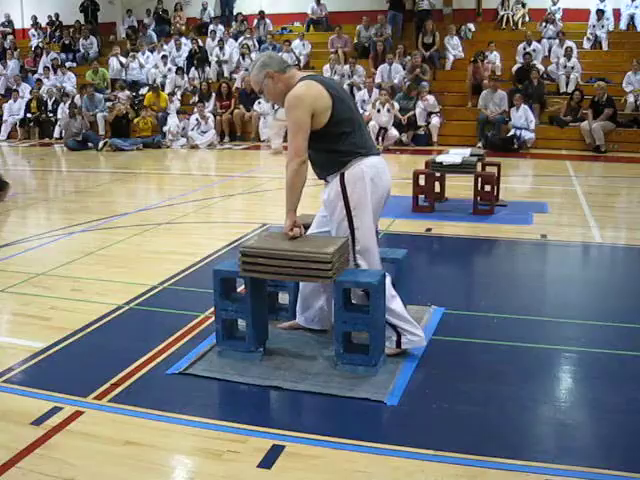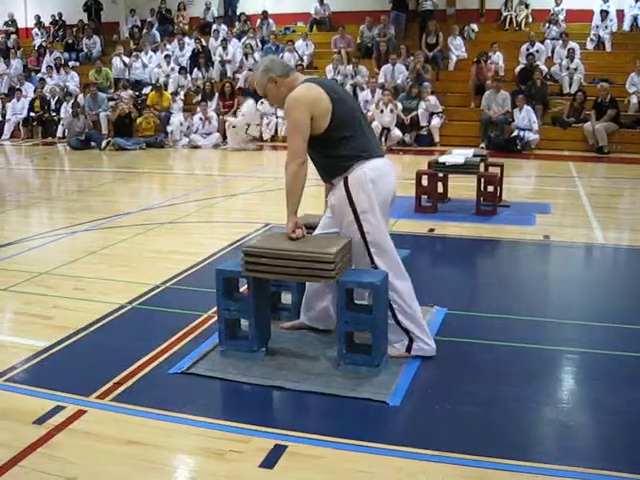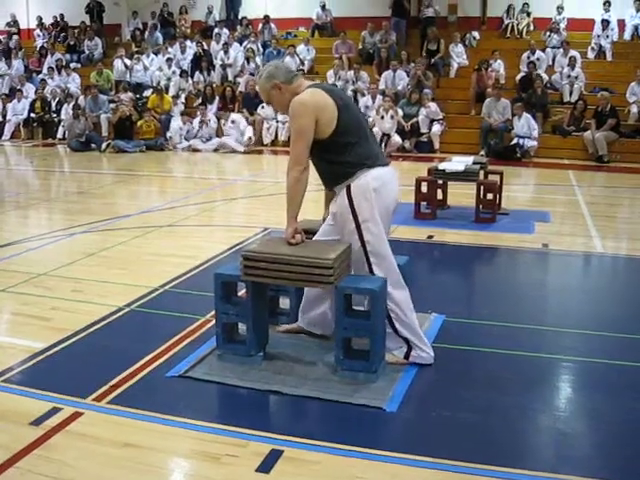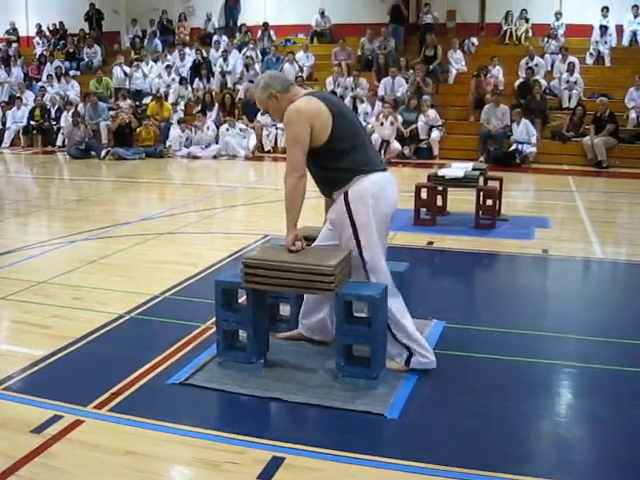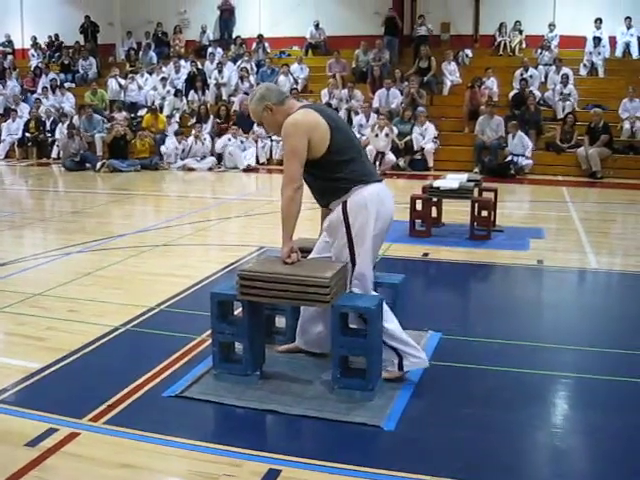
dt=0.4s
person 1, frame 1
left shoulder: (298, 95)
right shoulder: (316, 87)
left elbow: (297, 159)
left wrist: (290, 215)
left hip: (357, 176)
right hip: (358, 173)
left knee: (360, 261)
left ankle: (400, 334)
right ankle: (313, 316)
person 1, frame 2
left shoulder: (299, 97)
right shoulder: (321, 88)
left elbow: (296, 162)
left wrist: (292, 217)
right wrist: (330, 199)
left hip: (362, 180)
right hip: (366, 174)
left knee: (378, 263)
left ankle: (412, 340)
right ankle: (316, 316)
person 1, frame 3
left shoulder: (303, 102)
right shoulder: (323, 95)
left elbow: (298, 167)
left wrist: (292, 222)
right wrist: (330, 208)
left hip: (365, 188)
right hip: (366, 183)
left knee: (376, 271)
left ankle: (408, 347)
right ankle: (314, 321)
person 1, frame 4
left shoulder: (297, 110)
right shoulder: (320, 102)
left elbow: (295, 175)
left wrist: (291, 229)
right wrist: (329, 216)
left hip: (363, 193)
right hip: (368, 188)
left knee: (372, 278)
left ankle: (411, 353)
right ankle: (314, 326)
person 1, frame 5
left shoulder: (295, 123)
right shoulder: (315, 115)
left elbow: (292, 186)
left wrist: (287, 241)
right wrist: (326, 227)
left hip: (361, 204)
right hip: (364, 199)
left knee: (355, 287)
left ankle: (400, 357)
right ankle: (312, 339)
